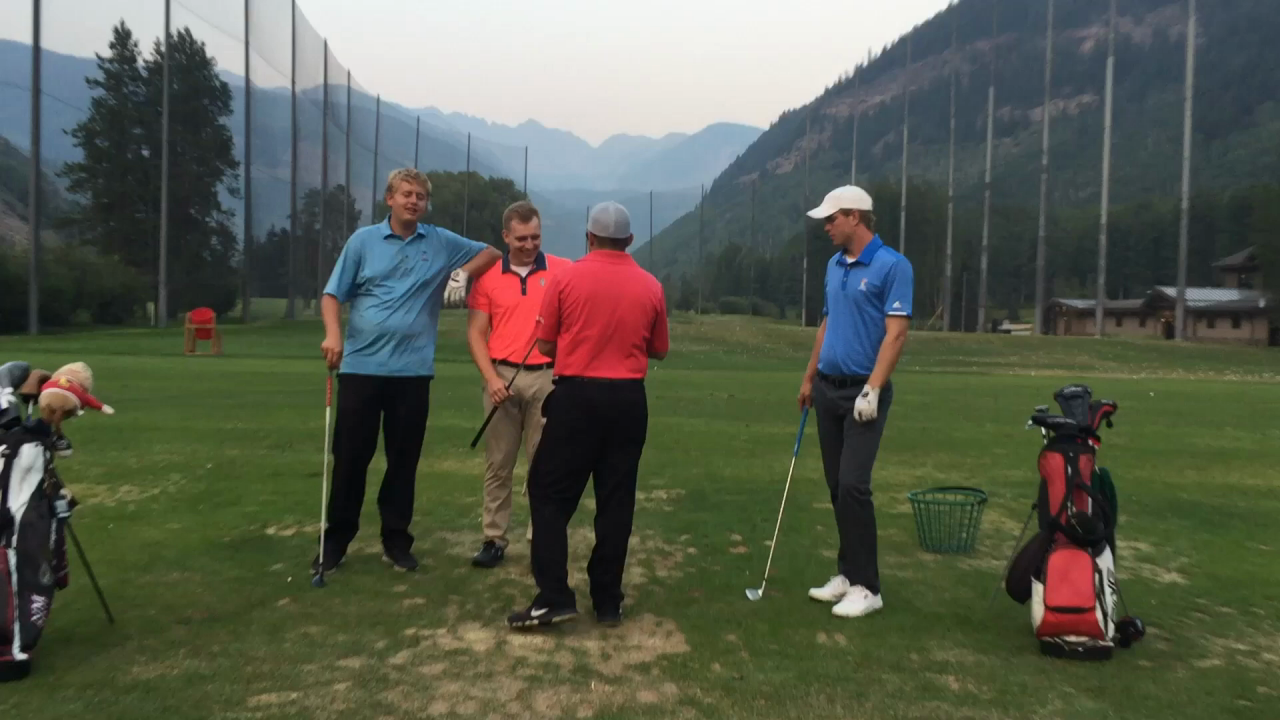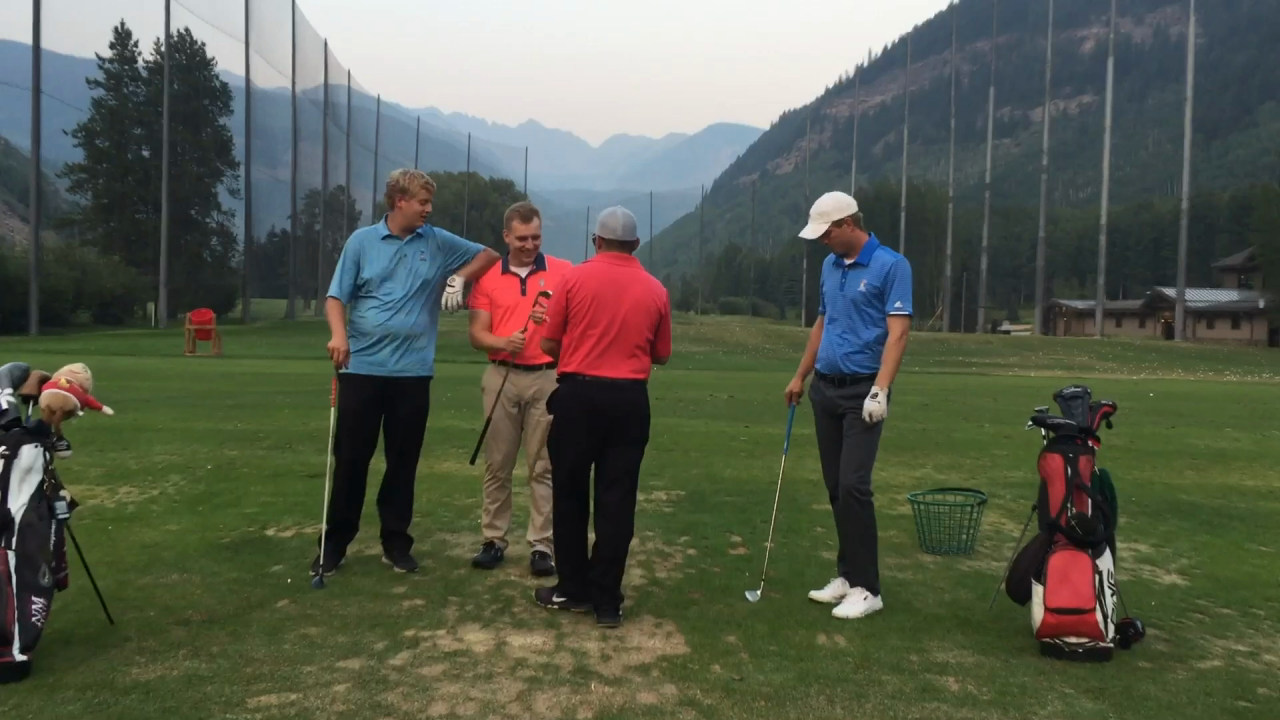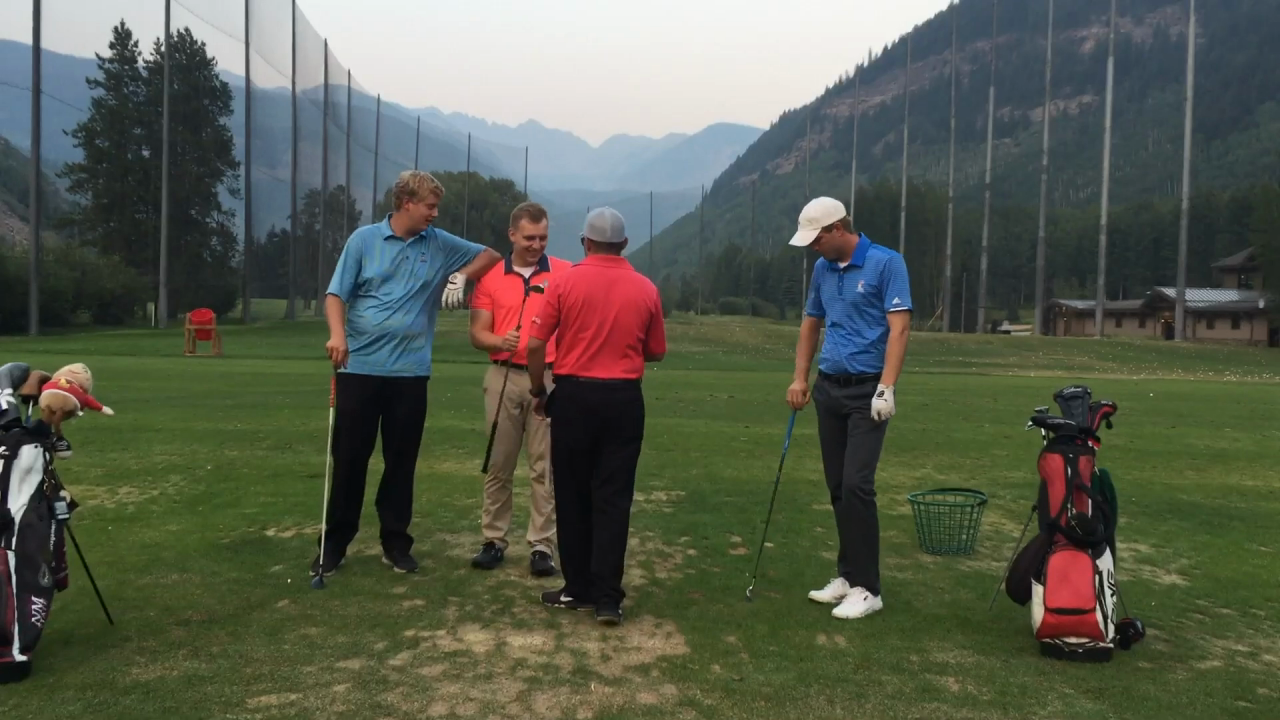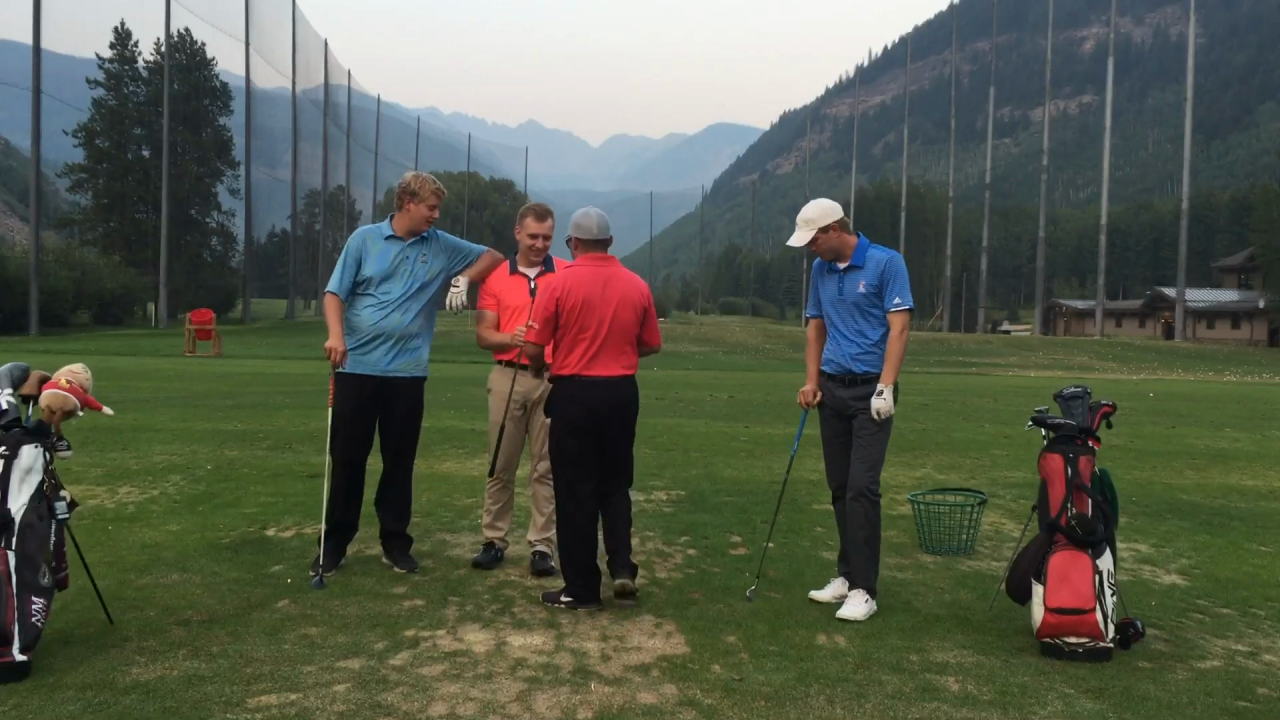
dt=0.3s
person 1, frame 1
left shoulder: (893, 265)
right shoulder: (834, 265)
left elbow: (896, 333)
left wrist: (872, 389)
right wrist: (808, 378)
left hip: (862, 392)
right hip: (828, 389)
left knee: (853, 486)
right knee: (837, 487)
left ankle: (867, 586)
right ankle: (848, 573)
person 1, frame 2
left shoulder: (891, 265)
right shoulder: (830, 265)
left elbow: (898, 332)
left wrist: (880, 390)
right wrist: (800, 375)
left hip: (862, 391)
right hip: (825, 388)
left knee: (853, 486)
right knee: (835, 487)
left ankle: (867, 587)
right ankle: (848, 574)
person 1, frame 3
left shoulder: (887, 263)
right shoulder: (822, 268)
left elbow: (899, 329)
right elbow: (811, 324)
left wrist: (886, 387)
right wrist: (799, 379)
left hip: (867, 390)
right hip: (829, 388)
left knee: (856, 485)
right knee: (837, 488)
left ankle: (866, 587)
right ankle: (847, 575)
person 1, frame 4
left shoulder: (886, 262)
right shoulder: (820, 269)
left elbow: (899, 328)
left wrist: (885, 386)
right wrist: (811, 381)
left hip: (869, 390)
right hip: (833, 388)
left knee: (862, 486)
right knee: (840, 488)
left ankle: (864, 589)
right ankle: (847, 574)
person 2, frame 1
left shoulder: (567, 278)
right shoulder: (651, 287)
left elbow: (545, 346)
right elbow: (659, 350)
left hip: (577, 395)
right hip: (628, 400)
left knee: (551, 497)
right knee: (616, 503)
left ankle: (553, 598)
right ankle: (608, 601)
person 2, frame 2
left shoulder: (574, 278)
right shoulder: (656, 290)
left elbow: (549, 344)
right elbow: (661, 354)
left hip: (579, 395)
right hip: (629, 399)
left knee: (569, 495)
right knee: (617, 502)
left ankle: (573, 589)
right ankle: (607, 601)
person 2, frame 3
left shoulder: (564, 282)
right shoulder: (645, 289)
left elbow: (534, 345)
right elbow: (657, 352)
left wrist: (538, 392)
left hip: (575, 395)
right hip: (624, 399)
left knee: (573, 496)
right knee: (613, 500)
left ankle: (579, 588)
right ankle: (607, 596)
person 2, frame 4
left shoulder: (560, 284)
right shoulder: (637, 286)
left elbow: (533, 349)
right elbow: (651, 345)
left wrist: (544, 366)
left hip: (574, 395)
right hip: (621, 394)
left knee: (575, 493)
right knee: (614, 487)
left ankle: (581, 588)
right ankle: (622, 569)
person 3, frame 1
left shoulder: (440, 242)
right shoulder: (363, 240)
left elbow: (491, 253)
right elbow: (333, 294)
left wrist: (463, 273)
right wrist: (333, 334)
left hip: (412, 372)
right hip: (361, 368)
left knee: (403, 460)
right knee: (350, 457)
left ankle: (396, 540)
right ankle: (336, 540)
person 3, frame 2
left shoulder: (437, 242)
right shoulder: (361, 241)
left elbow: (488, 255)
right elbow: (336, 296)
left wrist: (458, 278)
right wrist: (338, 334)
left hip: (412, 371)
right hip: (362, 367)
left knee: (403, 461)
right knee: (350, 458)
left ankle: (395, 541)
right ankle: (336, 541)
person 3, frame 3
left shoulder: (439, 244)
right shoulder: (364, 239)
left elbow: (490, 255)
right elbow: (336, 293)
left wrist: (460, 276)
right wrist: (337, 334)
left hip: (410, 371)
right hip: (360, 367)
left knee: (401, 460)
right knee: (349, 457)
left ankle: (395, 541)
right ankle: (335, 542)
person 3, frame 4
left shoulder: (441, 246)
right shoulder: (364, 239)
left elbow: (493, 256)
right elbow: (334, 292)
left wrist: (463, 279)
right wrist: (335, 334)
left hip: (407, 371)
right hip: (357, 366)
left knee: (399, 461)
right knee: (347, 457)
left ankle: (395, 541)
right ankle: (335, 542)
person 4, frame 1
left shoulder: (564, 271)
right shoulder: (487, 277)
right elbow: (476, 333)
right wrist: (490, 377)
left hip: (548, 379)
right hip: (501, 378)
right knee: (498, 464)
right ankle: (494, 540)
person 4, frame 2
left shoulder: (564, 272)
right shoulder: (487, 277)
right elbow: (477, 333)
right wrist: (503, 342)
left hip: (548, 379)
right hip: (502, 378)
left knee: (544, 466)
right knee: (497, 464)
left ankle: (542, 545)
right ankle: (493, 540)
person 4, frame 3
left shoulder: (566, 273)
right shoulder: (490, 277)
right elbow: (477, 334)
right wrist: (501, 341)
left hip: (550, 379)
right hip: (504, 378)
left knee: (545, 466)
right knee: (498, 464)
left ankle: (541, 546)
right ankle: (494, 541)
person 4, frame 4
right shoulder: (495, 278)
right elbow: (483, 334)
right wrist: (509, 338)
left hip: (553, 380)
right hip: (507, 378)
left knee: (547, 467)
right knee: (500, 465)
left ankle: (542, 546)
right ankle: (494, 540)
